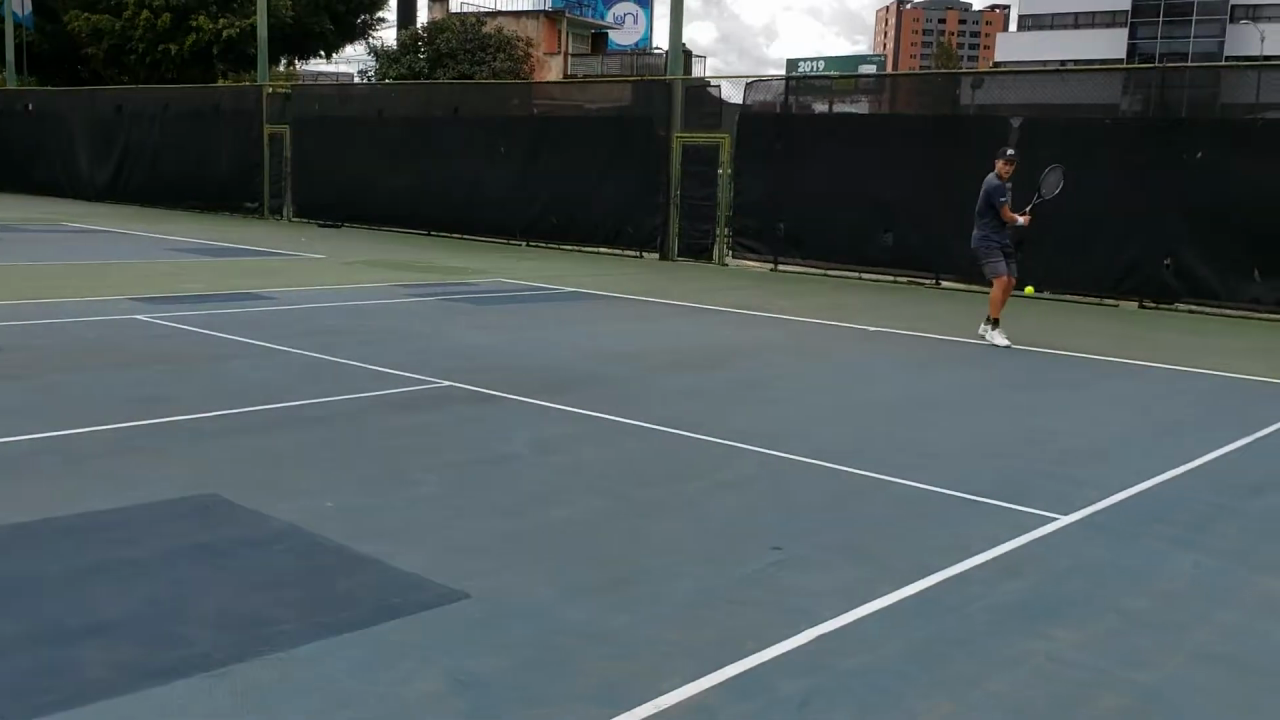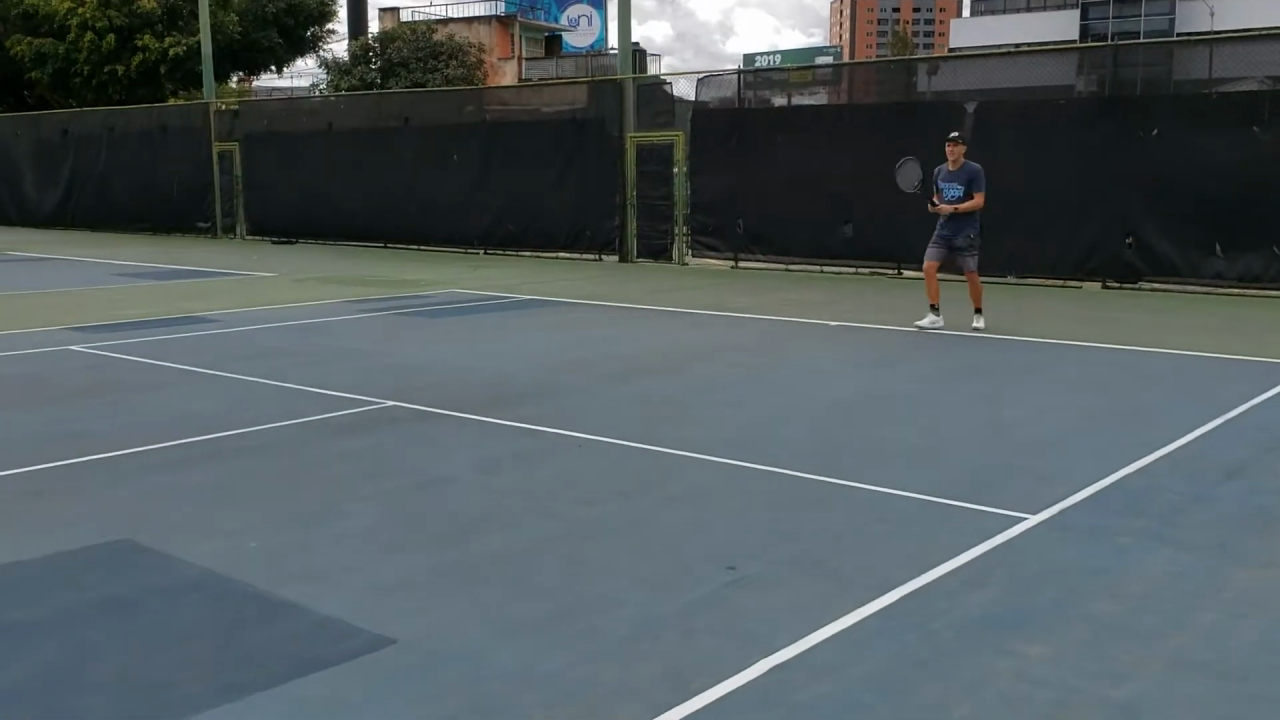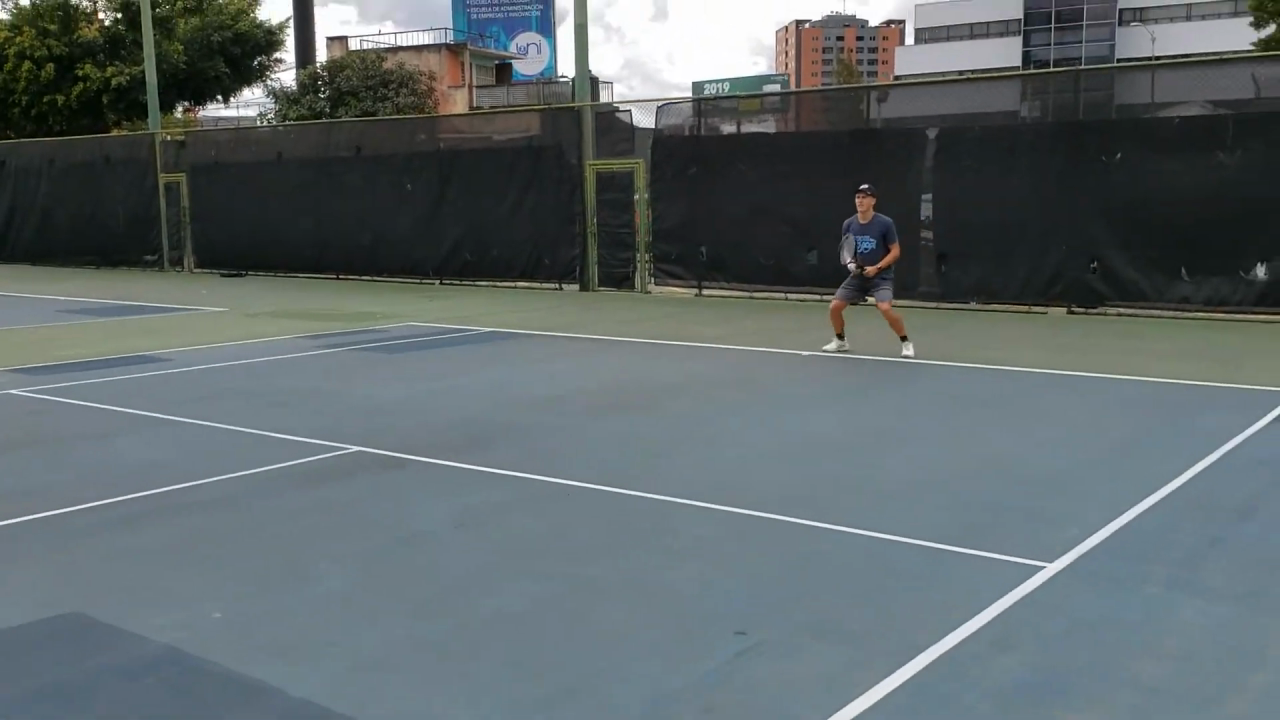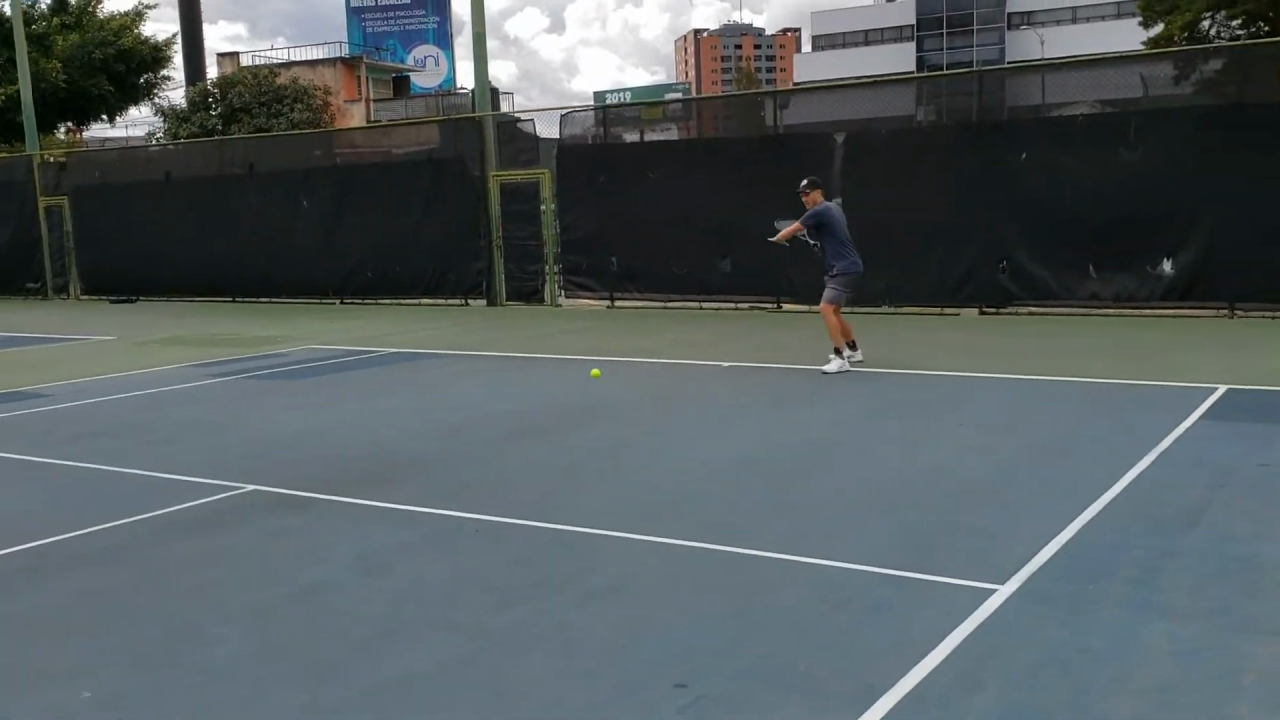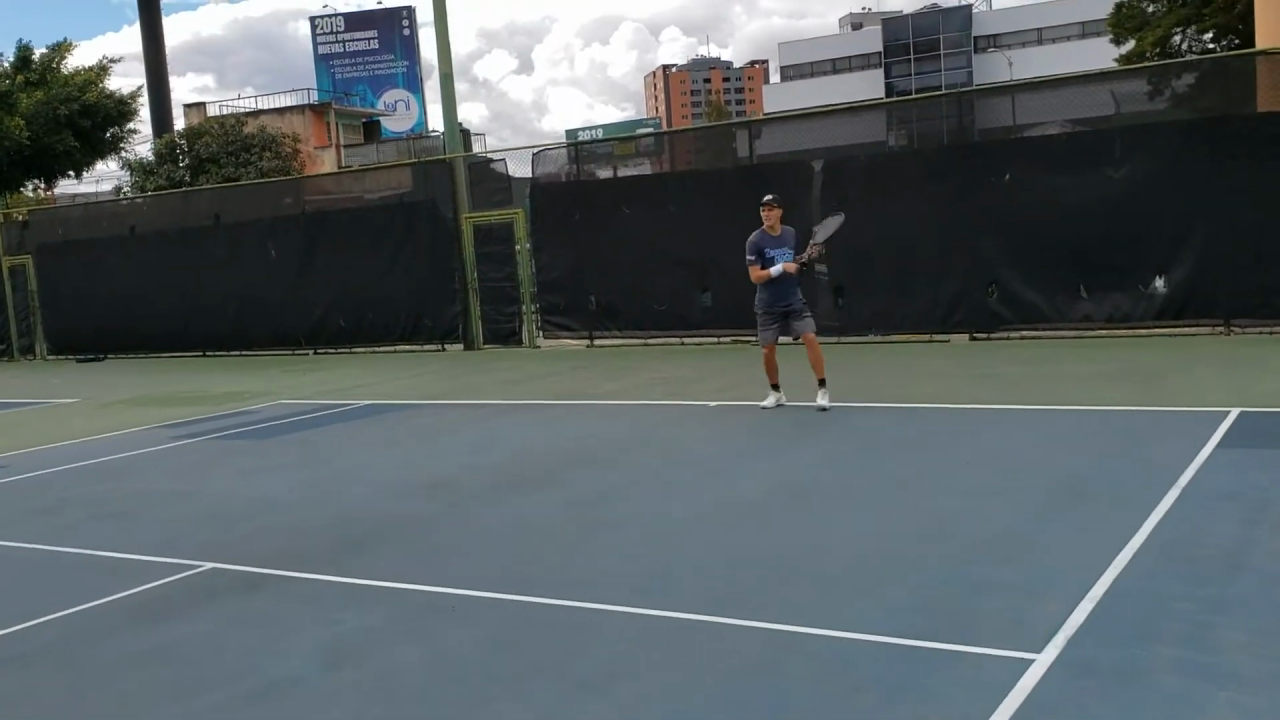
dt=1s
person 1, frame 1
left shoulder: (993, 179)
right shoulder: (996, 185)
right elbow: (1007, 216)
left wrist: (1017, 217)
right wrist: (1022, 221)
left hip: (1000, 240)
right hip: (986, 241)
left knee: (1009, 283)
right knee: (1001, 281)
left ankle: (988, 325)
right ankle: (993, 330)
person 1, frame 2
left shoulder: (974, 171)
right shoulder: (939, 172)
left elbow: (980, 201)
left wrist: (953, 209)
right wrist: (935, 206)
left hip: (966, 232)
right hip: (943, 231)
left knee: (971, 275)
right knee: (928, 268)
left ankle: (978, 315)
right ankle: (935, 316)
person 1, frame 3
left shoulder: (885, 223)
right shoulder: (848, 224)
left elbow: (895, 252)
left wrist: (877, 268)
right wrist: (851, 264)
left hip: (881, 276)
right hip: (857, 276)
left knee: (885, 308)
right knee: (834, 307)
left ankle: (906, 343)
right ankle: (840, 340)
person 1, frame 4
left shoulder: (818, 212)
right shoulder: (833, 208)
left elbow: (788, 232)
left wrist: (777, 238)
right wrist: (820, 238)
left hip: (845, 269)
right hip: (846, 268)
left knee: (825, 309)
right knee: (833, 312)
left ankle: (840, 358)
right ankle: (853, 350)
person 1, frame 5
left shoulder: (790, 234)
right shoulder: (755, 241)
right elbow: (754, 276)
right wrist: (781, 269)
left hip: (794, 300)
right hip: (768, 306)
left knee: (811, 340)
right knee: (768, 351)
left ankle: (822, 391)
right ankle: (776, 393)
